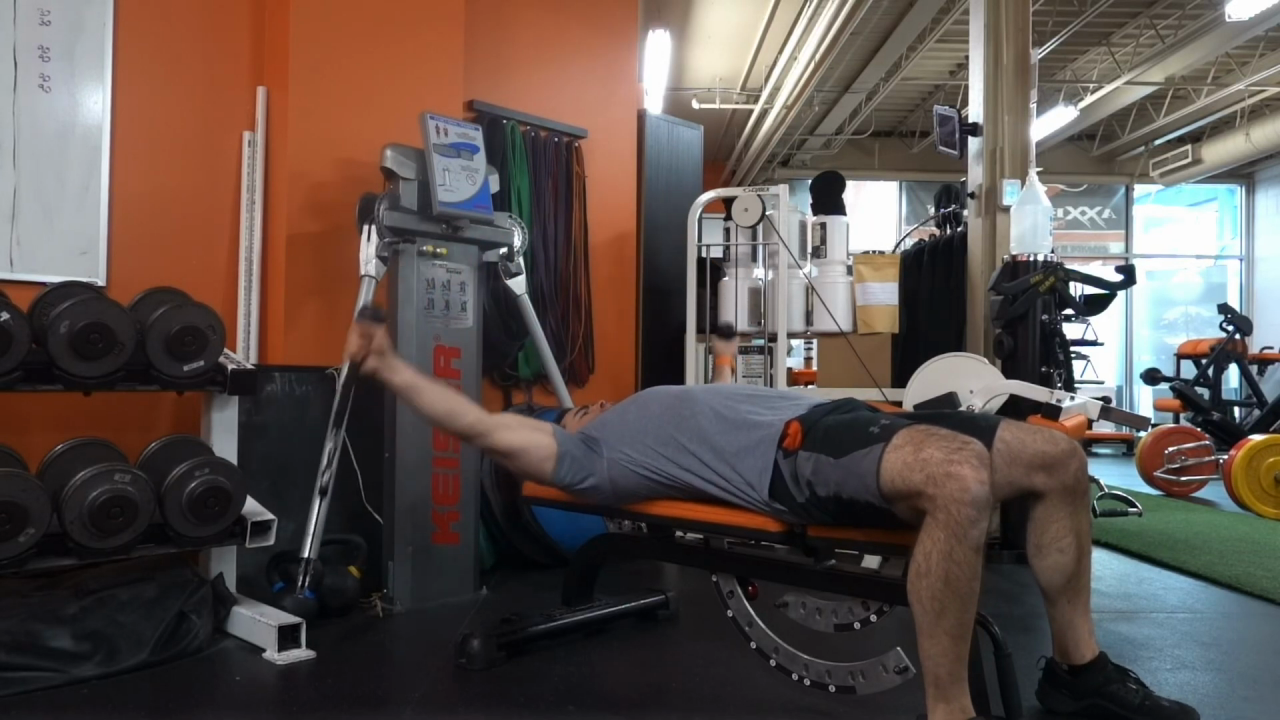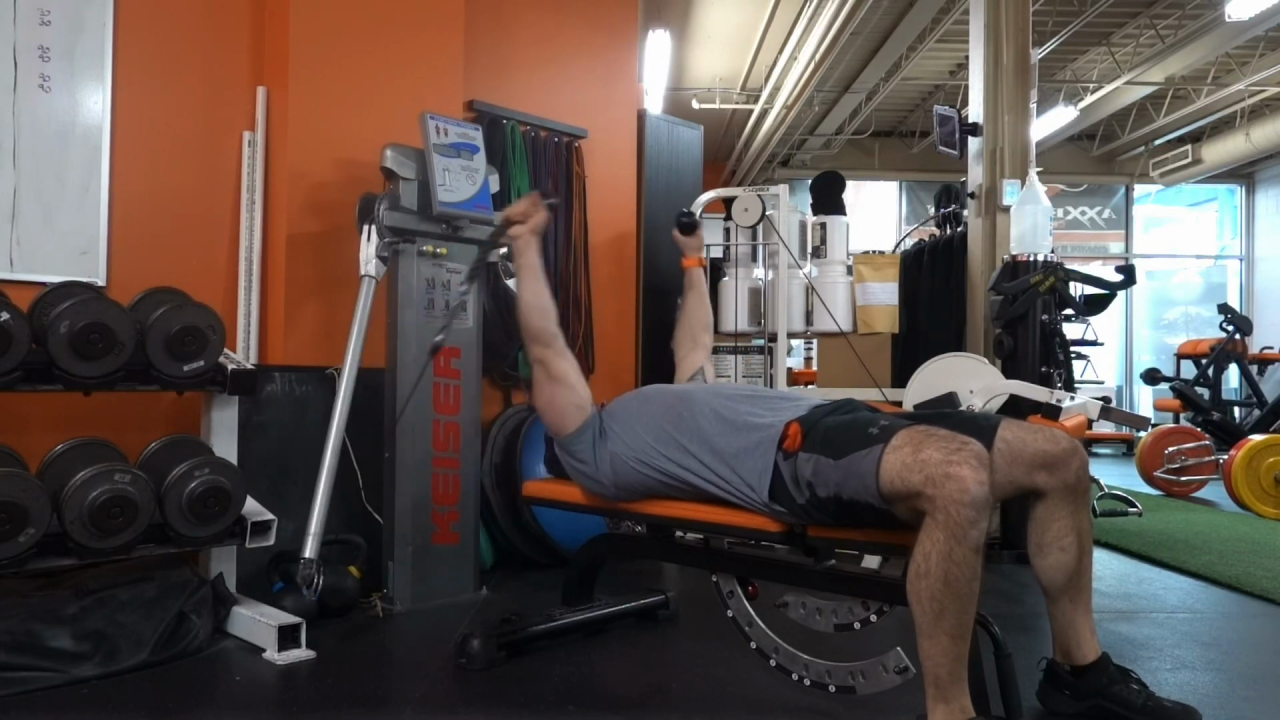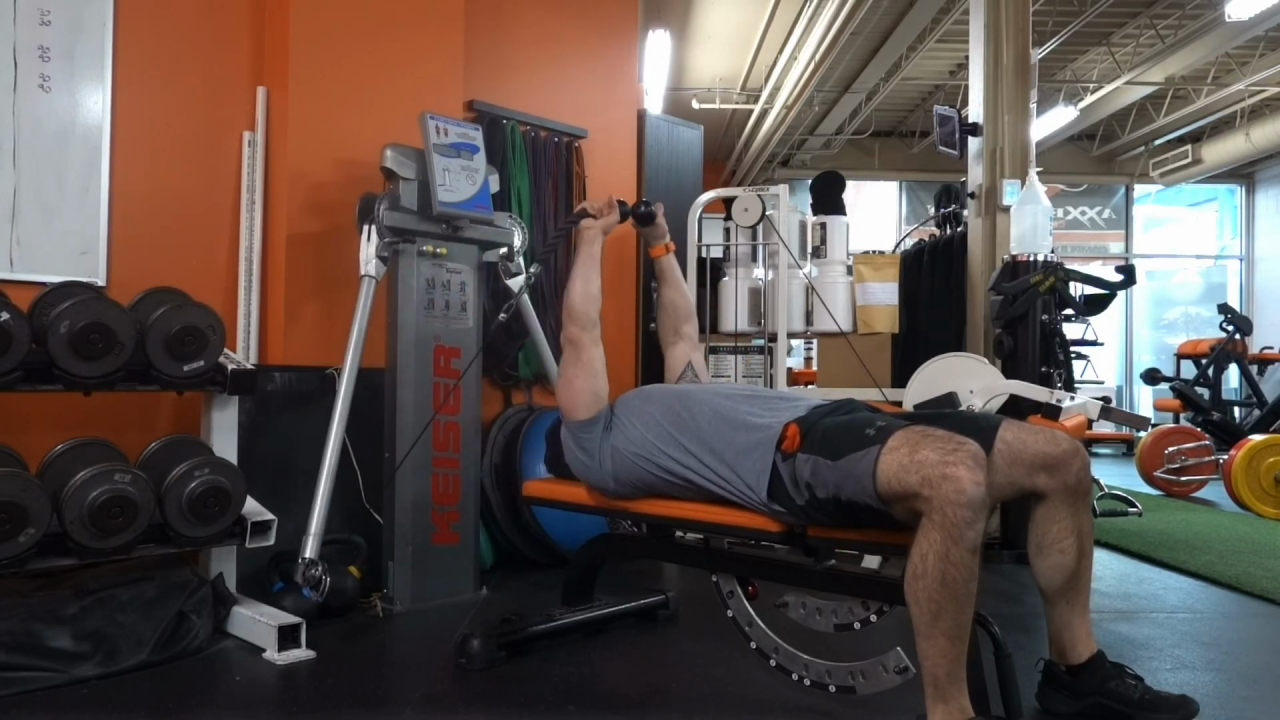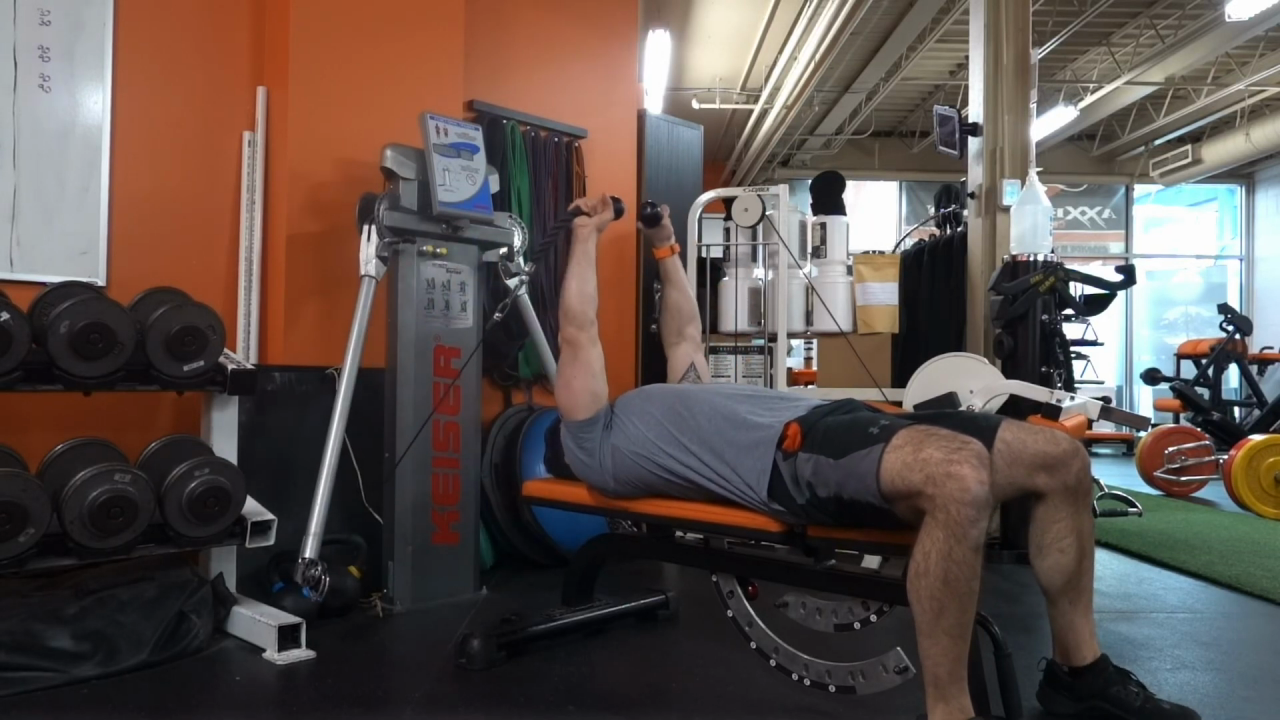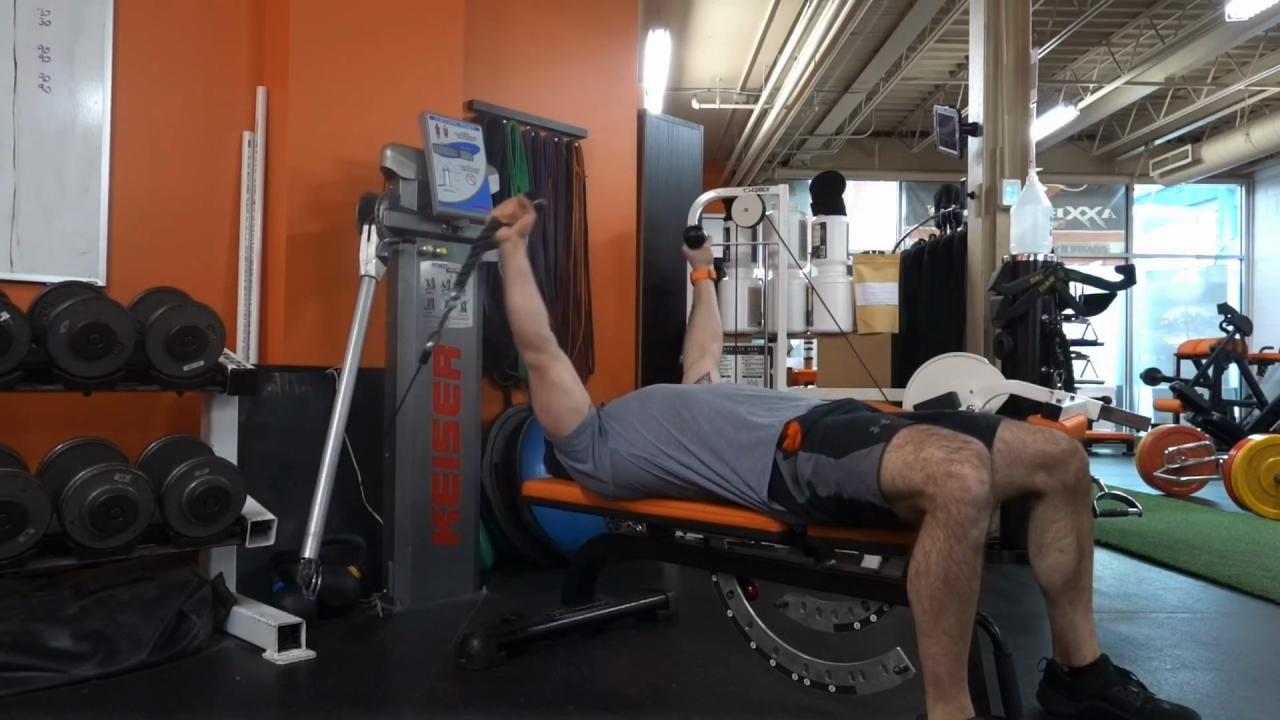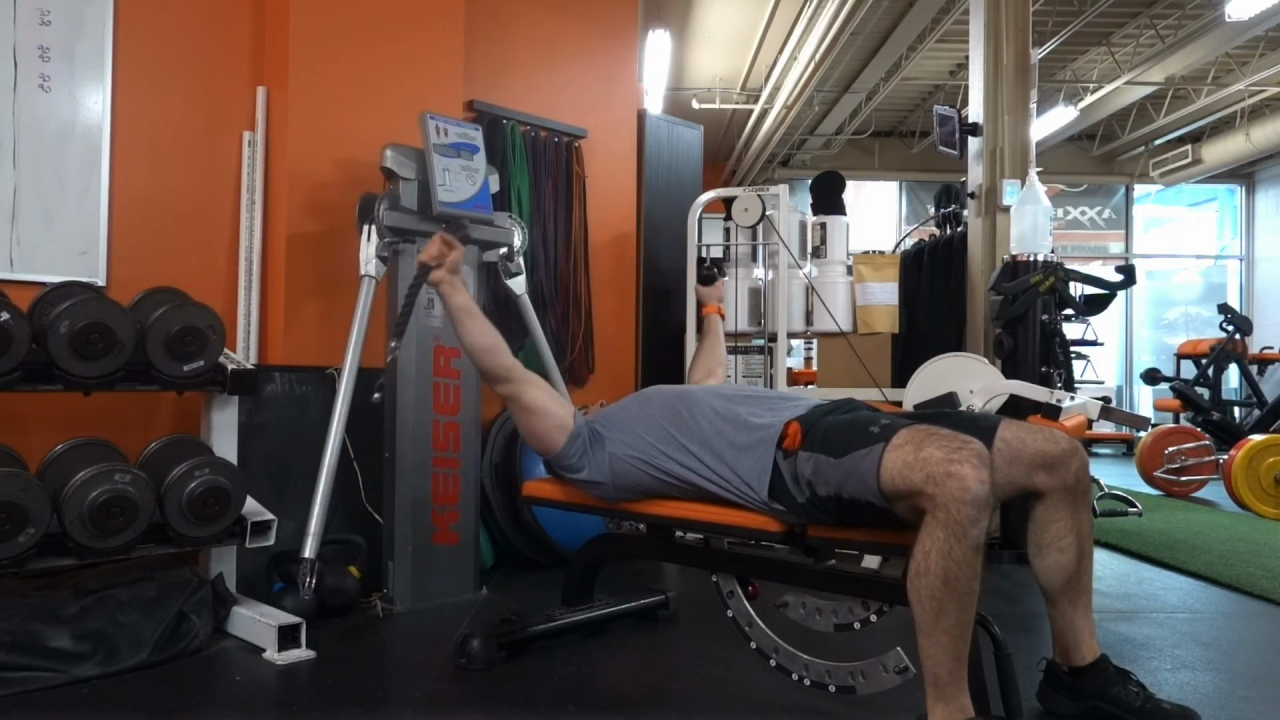
dt=0.3s
person 1, frame 1
left shoulder: (635, 412)
right shoulder: (590, 455)
right elbow: (487, 426)
left wrist: (723, 364)
right wrist: (388, 365)
left hip: (831, 417)
right hip: (784, 454)
left knee: (1056, 458)
right knee: (961, 479)
person 1, frame 2
left shoulder: (660, 405)
right shoulder: (598, 454)
left elbow: (695, 343)
right elbow: (550, 358)
left wrist: (693, 264)
right wrist: (527, 244)
left hip: (833, 422)
right hip: (793, 458)
left knee: (1060, 458)
right knee: (960, 480)
person 1, frame 3
left shoulder: (665, 402)
right shoulder: (598, 449)
left elbow: (682, 331)
right elbow: (580, 337)
left wrist: (660, 248)
right wrist: (592, 237)
left hip: (833, 418)
right hip: (788, 455)
left knee: (1059, 459)
right knee: (957, 480)
person 1, frame 4
left shoulder: (666, 403)
right shoulder: (598, 449)
left elbow: (685, 332)
right elbow: (576, 337)
left wrist: (666, 252)
right wrist: (586, 236)
left hip: (835, 418)
right hip: (791, 454)
left knee: (1060, 459)
right knee: (961, 478)
person 1, frame 5
left shoulder: (664, 408)
right shoulder: (595, 451)
left elbow: (700, 359)
right elbow: (543, 358)
left wrist: (702, 281)
right wrist: (515, 248)
left hip: (835, 418)
right hip: (789, 455)
left knee: (1060, 460)
right knee: (961, 480)
person 1, frame 6
left shoulder: (642, 412)
right shoulder: (591, 452)
left elbow: (707, 383)
right elbow: (509, 379)
left wrist: (712, 313)
right wrist: (450, 284)
left hip: (835, 418)
right hip: (790, 452)
left knee: (1059, 459)
right knee: (961, 478)
